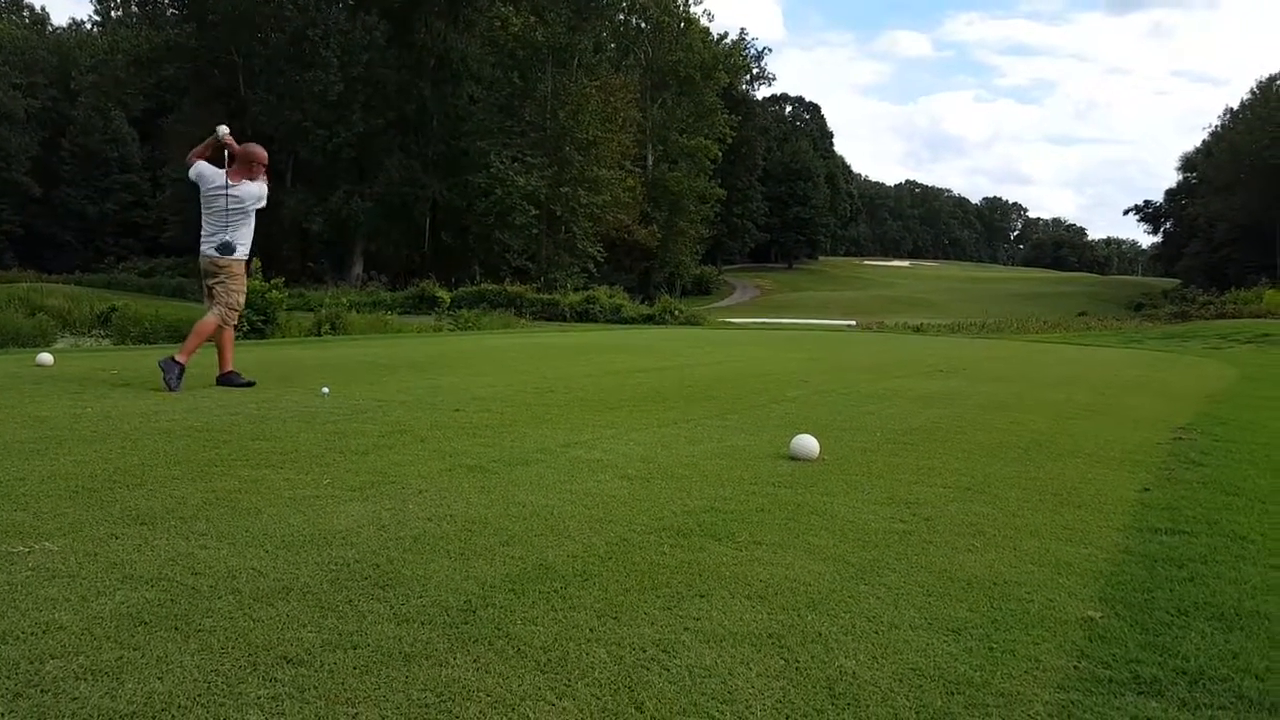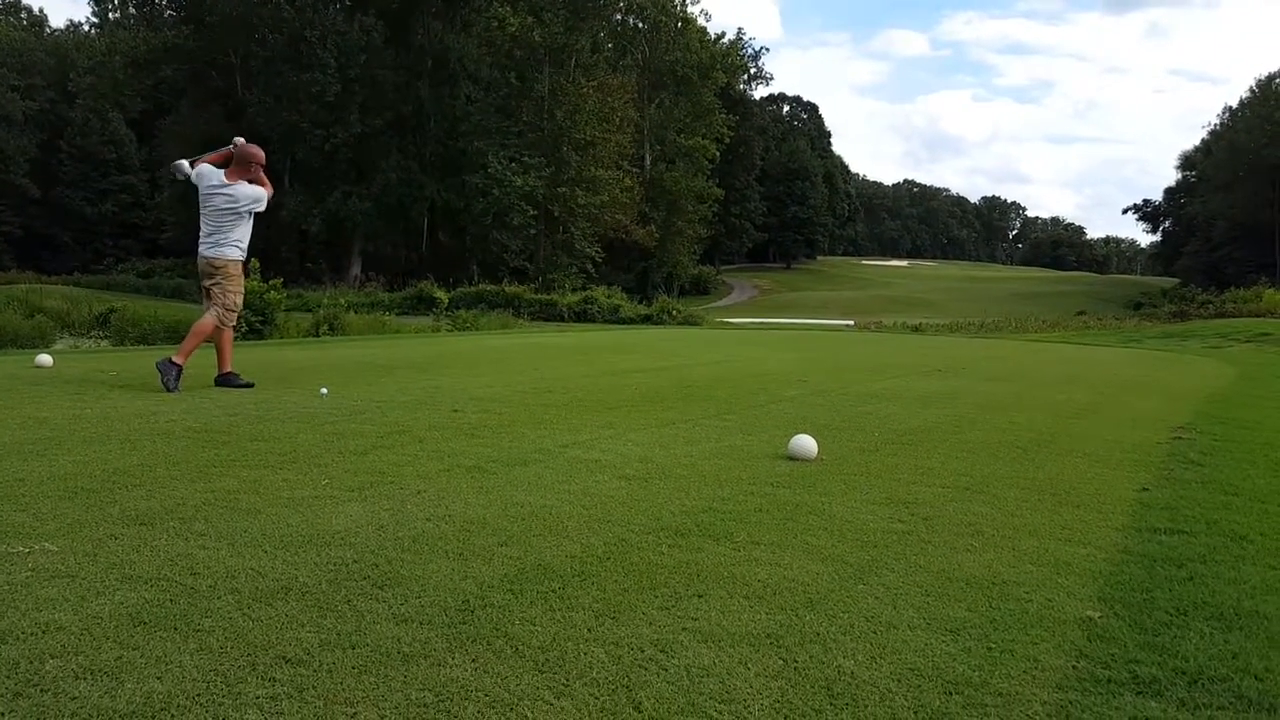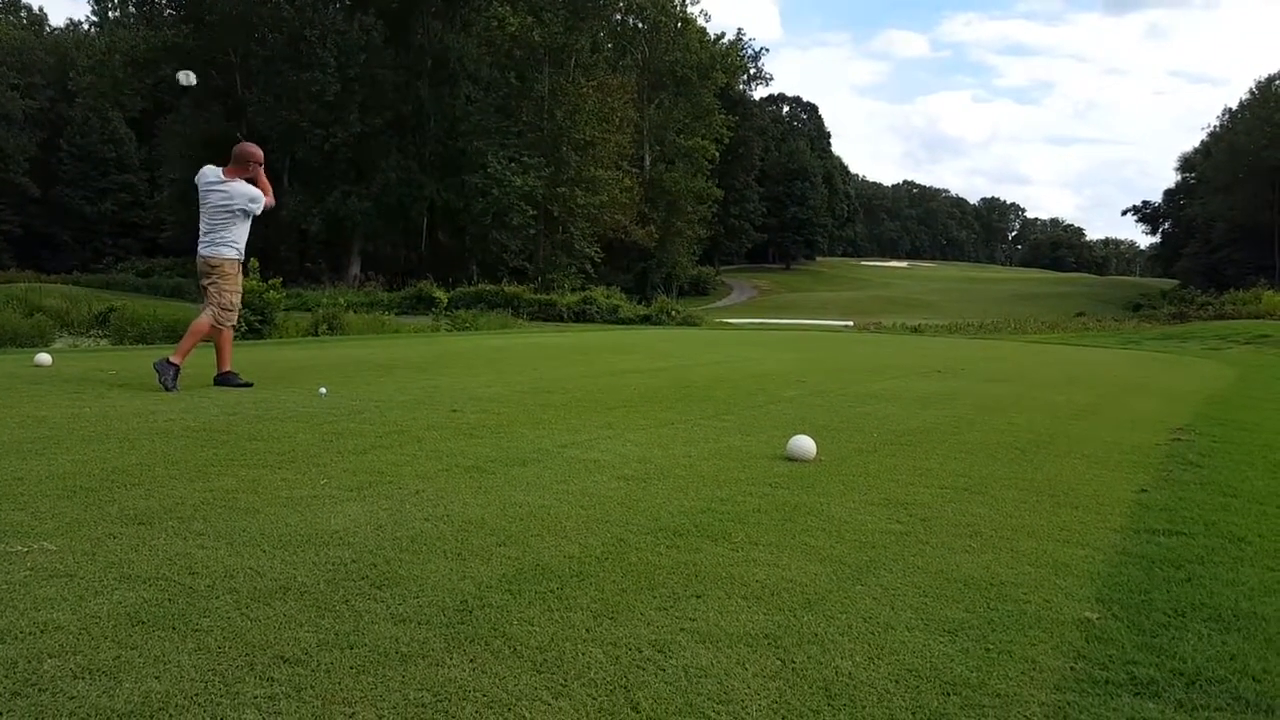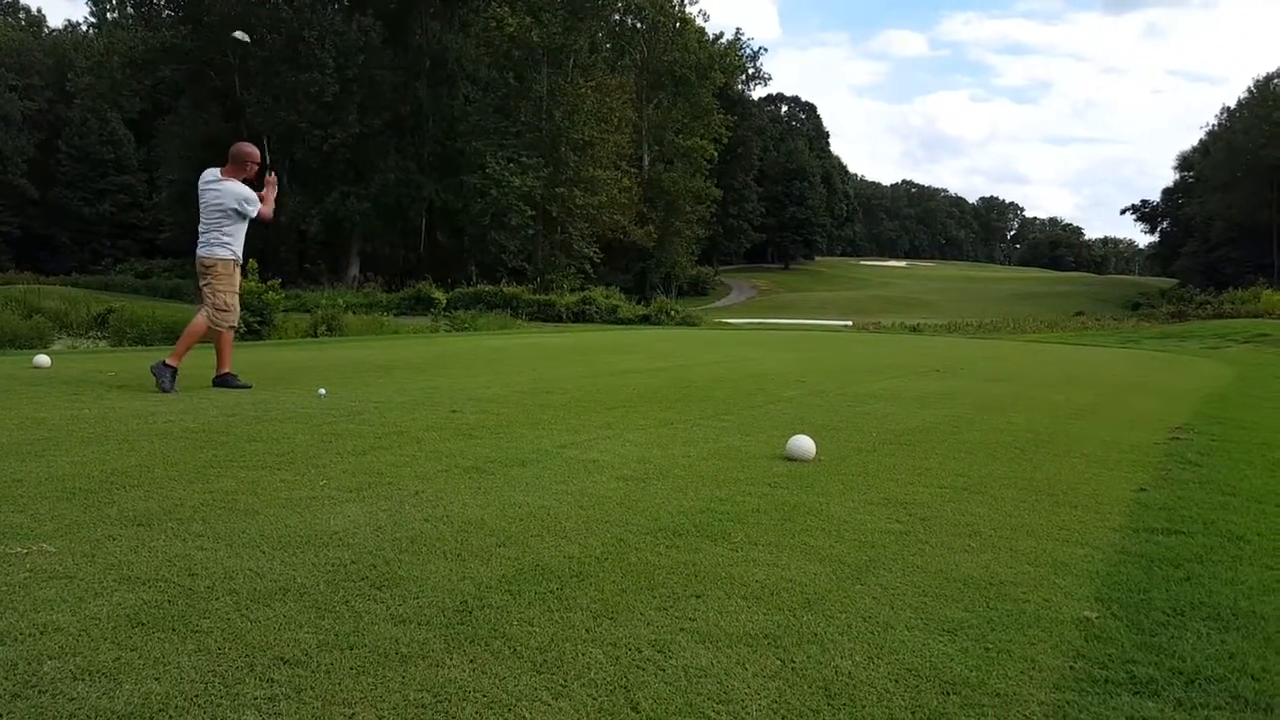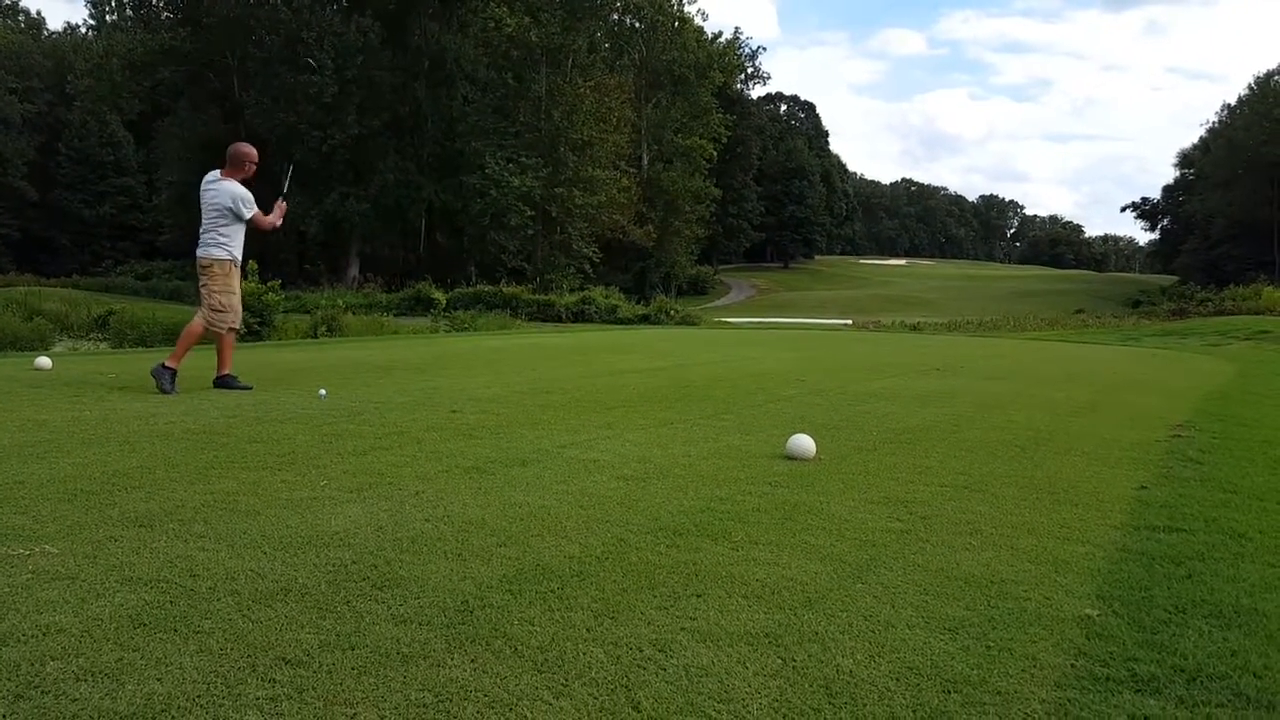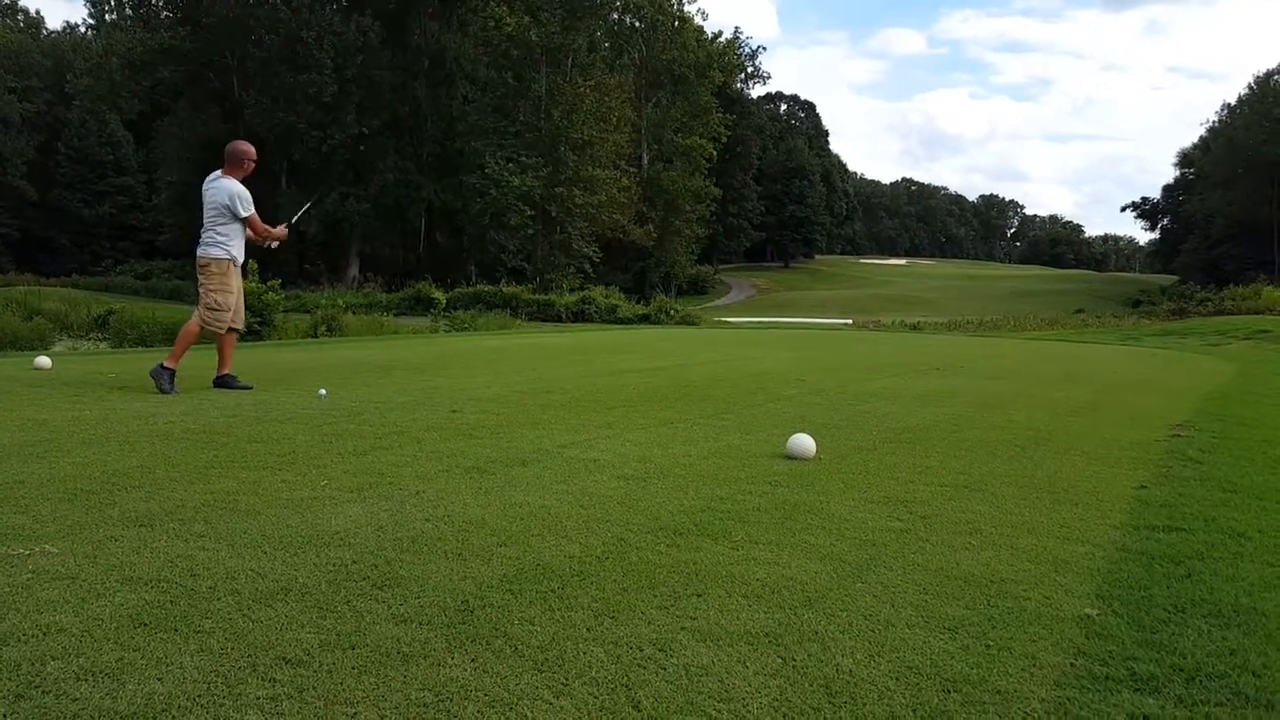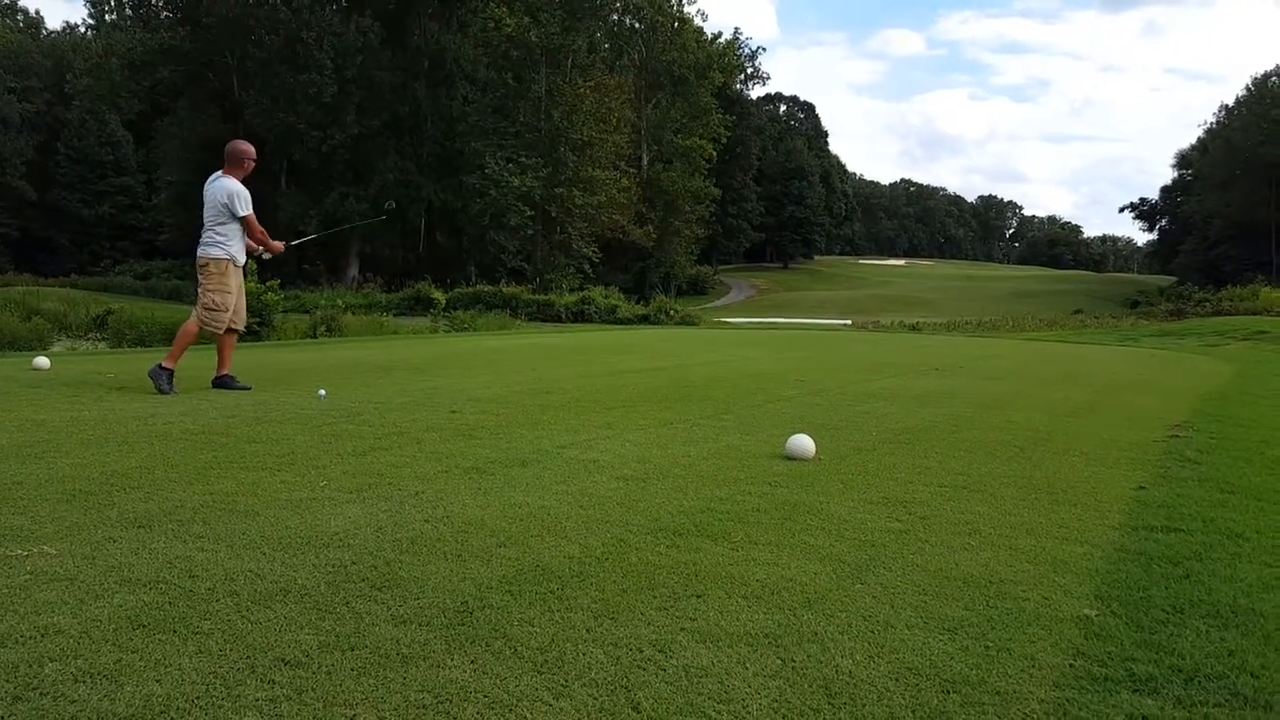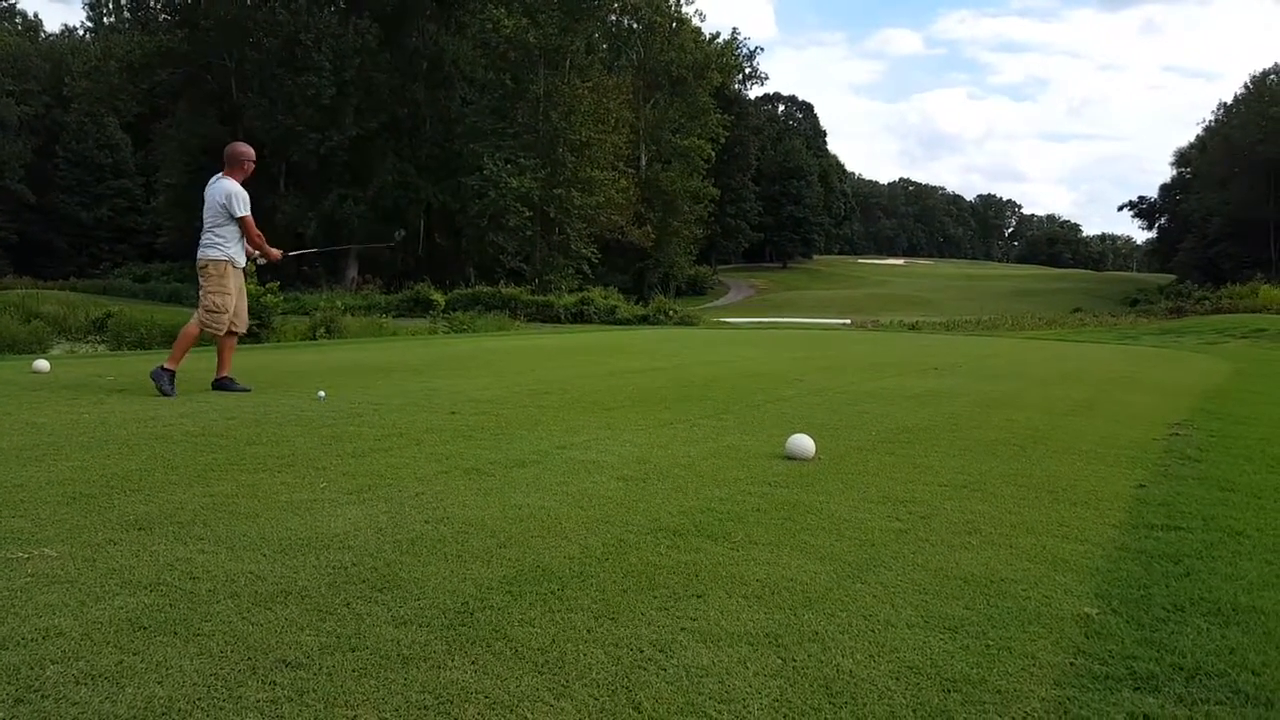
dt=0.1s
person 1, frame 1
left shoulder: (207, 174)
right shoulder: (254, 191)
left elbow: (192, 158)
right elbow: (264, 179)
left wrist: (216, 139)
right wrist: (237, 150)
left hip: (209, 255)
right hip: (230, 261)
left knee: (227, 315)
right knee: (220, 314)
left ankle: (226, 371)
right ankle: (177, 361)
person 1, frame 2
left shoulder: (207, 175)
right shoulder: (251, 194)
left elbow: (197, 163)
right elbow: (269, 189)
left wrist: (229, 152)
right wrist: (242, 153)
left hip: (207, 257)
right hip: (228, 262)
left knee: (225, 317)
right knee: (218, 314)
left ankle: (225, 372)
right ankle: (174, 362)
person 1, frame 3
left shoulder: (207, 174)
right shoulder: (247, 193)
right elbow: (269, 201)
left wrist: (254, 178)
right wrist: (262, 177)
left hip: (209, 256)
right hip: (225, 261)
left knee: (227, 317)
right knee: (215, 314)
left ankle: (224, 372)
right ankle: (171, 362)
person 1, frame 4
left shoulder: (208, 176)
right shoulder: (241, 194)
right elbow: (267, 214)
left wrist: (260, 193)
right wrist: (271, 191)
left hip: (210, 257)
right hip: (222, 261)
left knee: (227, 318)
right knee: (211, 315)
left ankle: (223, 373)
right ankle: (169, 364)
person 1, frame 5
left shoulder: (210, 179)
right shoulder: (239, 193)
right elbow: (264, 225)
left wrist: (264, 217)
right wrist: (278, 214)
left hip: (222, 261)
right hip: (220, 262)
left knee: (230, 319)
right knee: (209, 317)
left ankle: (224, 374)
right ankle: (168, 367)
person 1, frame 6
left shoulder: (213, 179)
right shoulder: (237, 191)
right elbow: (258, 229)
left wrist: (259, 237)
right wrist: (276, 234)
left hip: (223, 260)
right hip: (219, 261)
left knee: (232, 319)
right knee: (206, 316)
left ankle: (224, 374)
right ankle: (167, 367)
person 1, frame 7
left shoulder: (215, 181)
right shoulder: (236, 190)
right elbow: (254, 231)
left wrist: (252, 246)
right wrist: (272, 246)
left hip: (228, 262)
right hip: (219, 262)
left knee: (233, 320)
right knee: (204, 317)
left ankle: (223, 374)
right ankle: (165, 368)
person 1, frame 8
left shoulder: (216, 183)
right shoulder: (235, 191)
right elbow: (252, 233)
left wrist: (248, 250)
right wrist: (268, 252)
left hip: (229, 264)
right hip: (219, 263)
left knee: (234, 322)
right knee: (205, 319)
left ankle: (223, 376)
right ankle: (167, 369)
